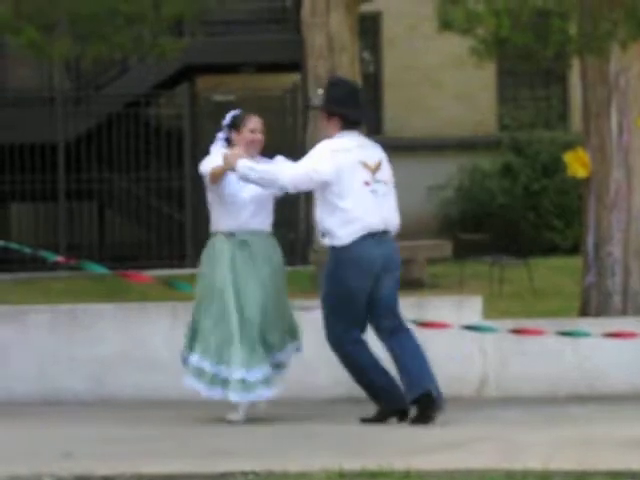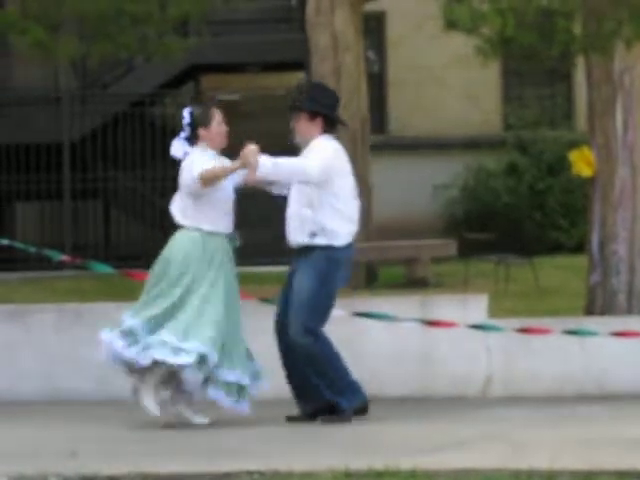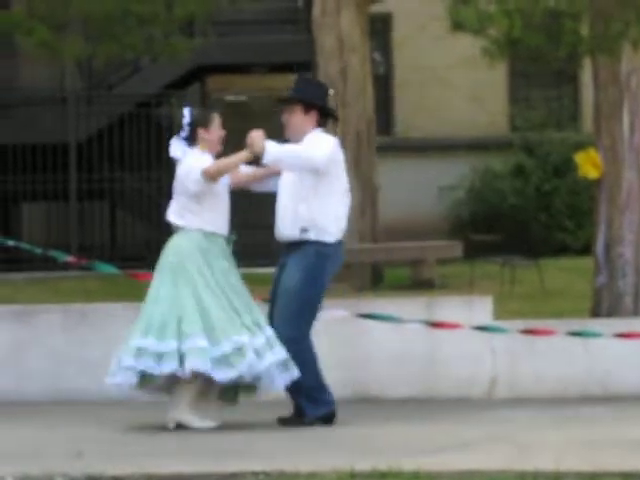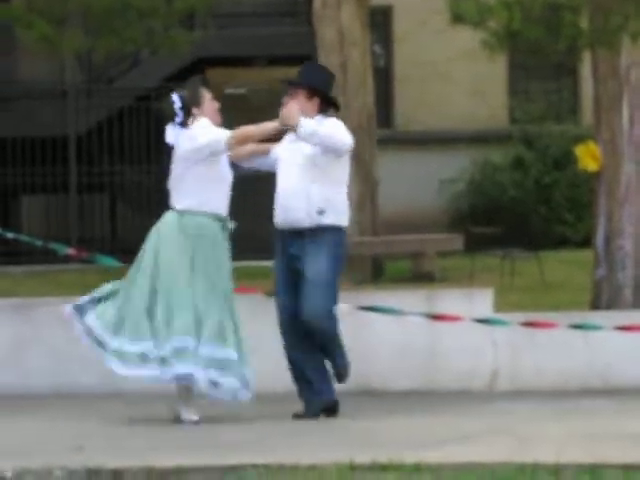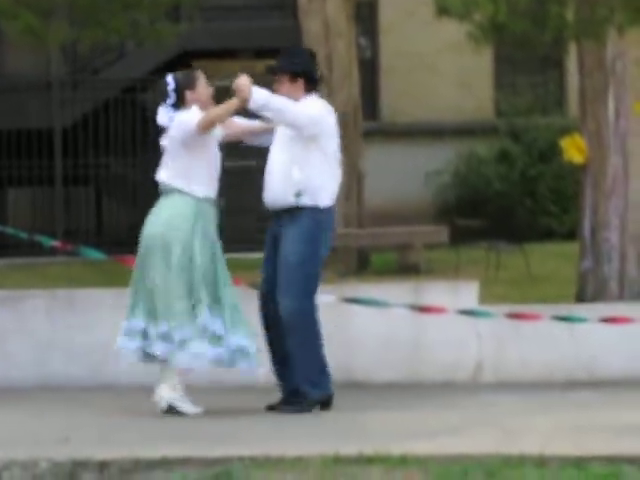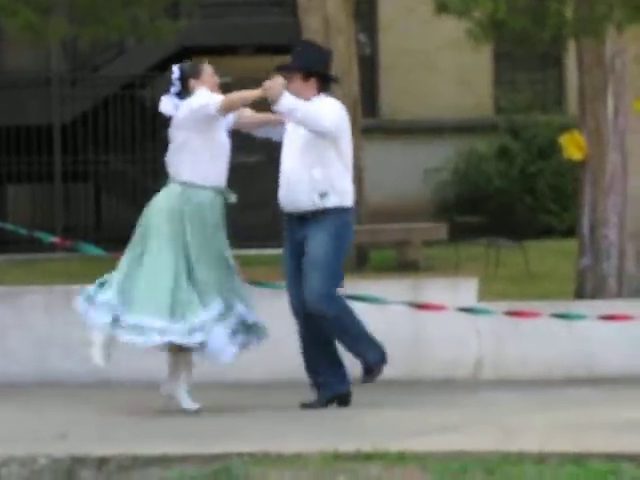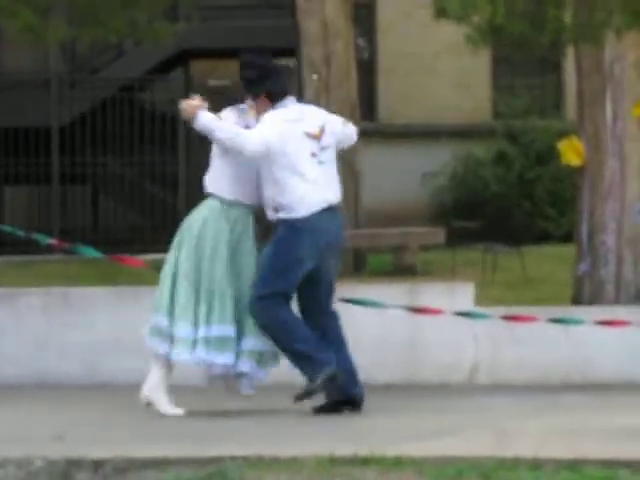
dt=0.5s
person 1, frame 1
left shoulder: (330, 152)
right shoulder: (373, 151)
left elbow: (291, 179)
left wrist: (242, 165)
left hip: (350, 254)
right hip: (384, 249)
left knee: (342, 335)
right knee: (391, 327)
left ankle: (392, 401)
right ankle: (424, 392)
person 1, frame 2
left shoulder: (326, 152)
right shoulder: (321, 156)
left elbow: (306, 172)
right elbow: (292, 180)
left wrist: (262, 164)
right wrist: (258, 174)
left hip: (324, 257)
right hip: (313, 256)
left knee: (303, 334)
right knee: (286, 329)
left ankle: (349, 399)
right ankle: (318, 402)
person 1, frame 3
left shoulder: (325, 145)
right shoulder: (309, 150)
left elbow: (309, 161)
right elbow: (282, 178)
left wrist: (266, 149)
left hip: (314, 254)
right hip: (300, 253)
left knee: (290, 333)
right knee: (281, 331)
left ankle: (318, 407)
right ankle: (309, 404)
person 1, frame 4
left shoulder: (331, 128)
right shoulder: (294, 142)
left elbow: (344, 144)
right elbow: (268, 155)
left wrist: (299, 123)
right wrist: (234, 150)
left hip: (324, 241)
right hip: (290, 241)
left knee: (315, 314)
right knee: (292, 324)
left ankle: (332, 348)
right ankle: (321, 399)
person 1, frame 5
left shoulder: (316, 111)
right shoulder: (298, 120)
left elbow: (294, 118)
right elbow: (277, 131)
left wrist: (252, 94)
left hip: (308, 223)
right hip: (287, 222)
left knee: (295, 306)
right knee: (271, 305)
left ankle: (314, 390)
right ankle: (298, 389)
person 1, frame 6
left shoulder: (331, 110)
right shoulder: (303, 116)
left elbow: (316, 121)
right elbow: (286, 126)
left wrist: (281, 99)
left hip: (330, 222)
right hip: (298, 224)
left knee: (319, 299)
right knee: (303, 307)
left ankle: (370, 351)
right ankle: (331, 388)
person 1, frame 7
left shoulder: (276, 124)
right shoulder: (316, 115)
left elbow: (249, 145)
right elbow: (348, 134)
left wrist: (202, 118)
left hip: (300, 229)
right hip: (328, 223)
left knee: (265, 304)
right knee: (318, 312)
left ankle: (319, 365)
right ankle: (347, 390)
person 2, frame 1
right shoulder: (215, 162)
right elbow: (212, 176)
right wrist: (228, 162)
left hip: (261, 251)
right hip: (225, 252)
left knee: (253, 321)
right knee: (222, 322)
left ankle: (245, 396)
person 2, frame 2
left shoulder: (218, 163)
right shoulder: (196, 162)
left elbow: (248, 175)
right elbow: (206, 178)
right wrist: (238, 164)
left hip: (211, 255)
right hip: (195, 251)
left knee: (212, 327)
right knee: (198, 325)
left ankle: (179, 399)
right ankle: (148, 379)
person 2, frame 3
left shoulder: (203, 163)
right shoulder: (194, 162)
left elbow: (239, 179)
right elbow: (214, 172)
left wrist: (276, 168)
right wrist: (247, 153)
left hip: (203, 256)
right hip: (195, 254)
left knee: (206, 335)
right knee: (216, 329)
left ankle: (180, 407)
right ankle: (180, 407)
person 2, frame 4
left shoulder: (200, 144)
right shoulder: (198, 134)
left elbow: (237, 151)
right elbow: (235, 140)
right wrist: (279, 124)
left hip: (205, 239)
right hip: (184, 236)
left knee: (202, 322)
left ankle: (184, 400)
person 2, frame 5
left shoulder: (198, 124)
right shoulder: (187, 120)
left elbow: (236, 129)
right elbow: (209, 121)
left wrist: (276, 124)
right wrist: (238, 100)
left hip: (181, 220)
right hip: (182, 220)
left knee: (183, 308)
right knee: (188, 307)
left ankle: (170, 387)
right ankle: (169, 387)
person 2, frame 6
left shoulder: (208, 112)
right shoulder: (197, 105)
left elbow: (249, 119)
right elbow: (232, 102)
right wrist: (266, 92)
left hip: (200, 210)
right hip: (182, 207)
left knee: (199, 294)
right knee: (159, 284)
left ankle: (177, 381)
right ankle: (107, 332)
person 2, frame 7
right shoulder: (232, 121)
left hip: (239, 225)
right hip: (215, 220)
left knee: (241, 301)
right knee: (196, 298)
left ankle: (223, 362)
right ankle: (155, 384)
